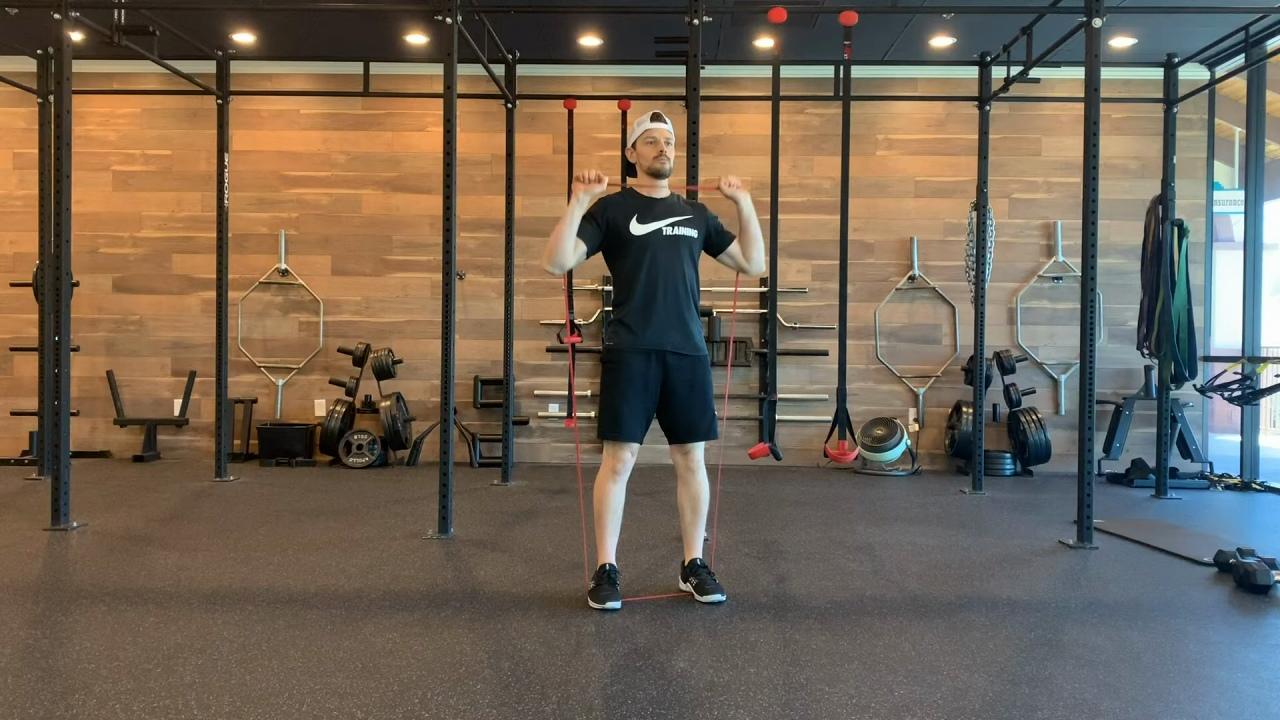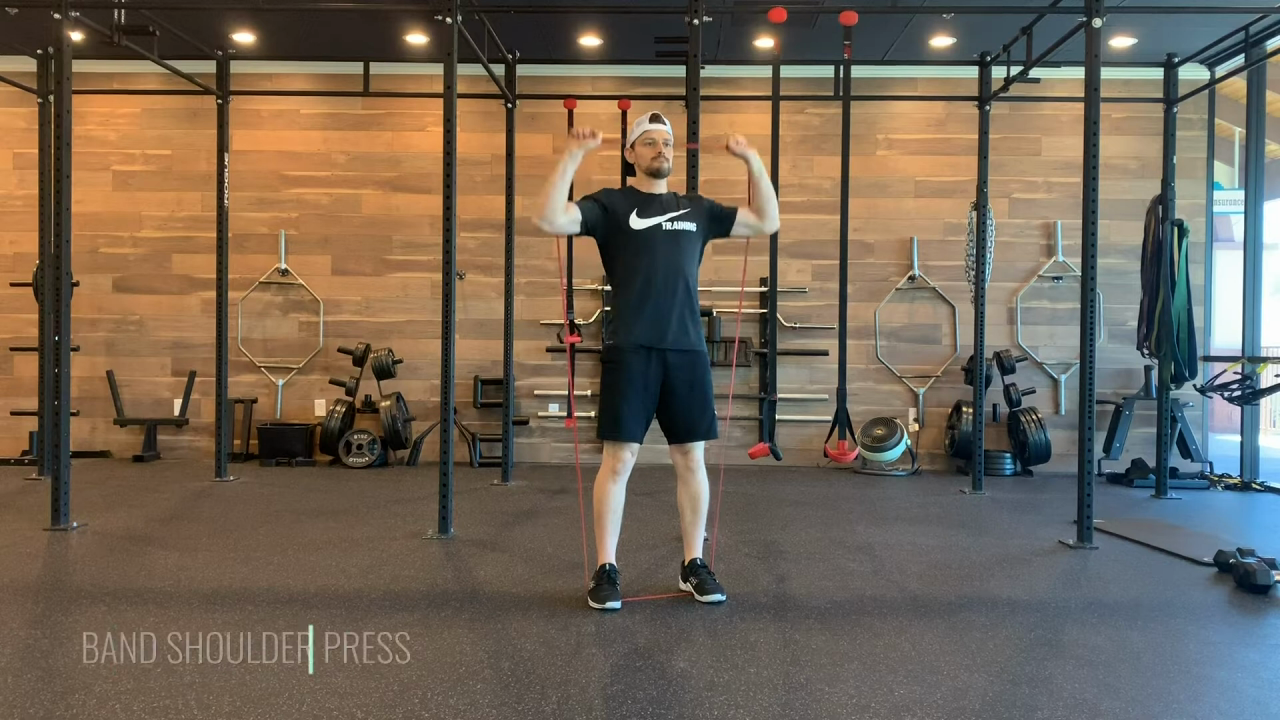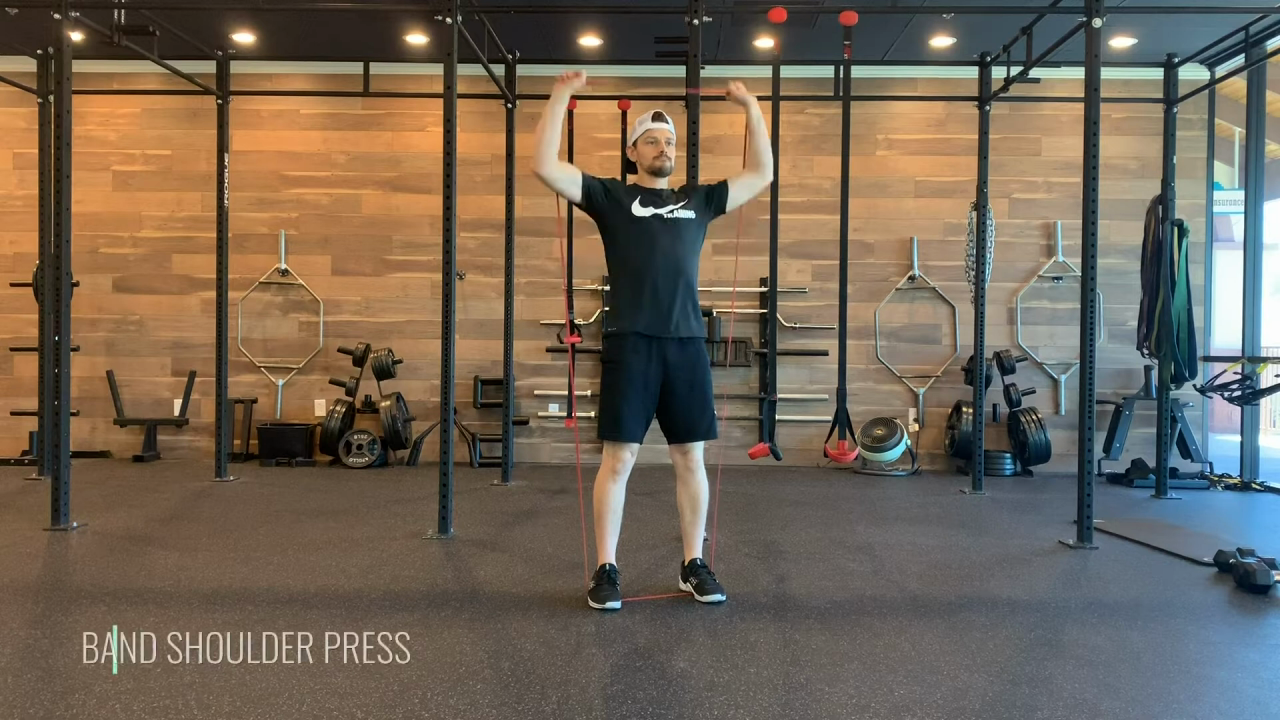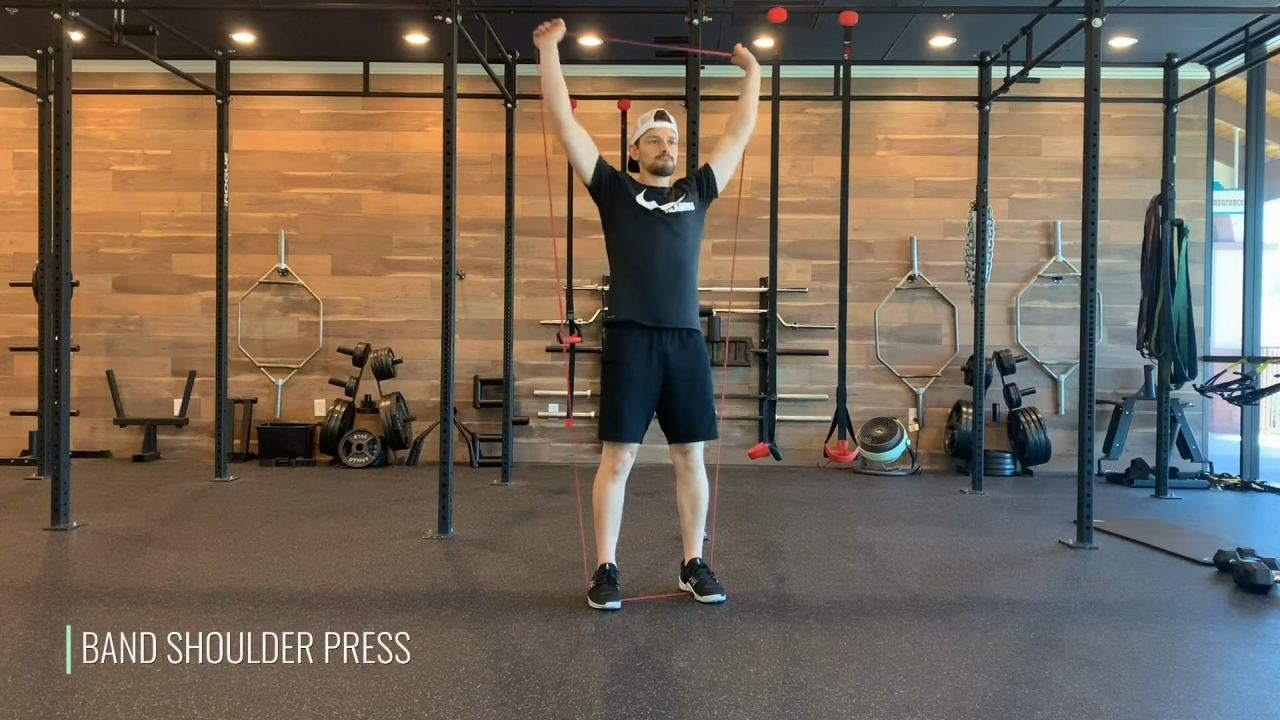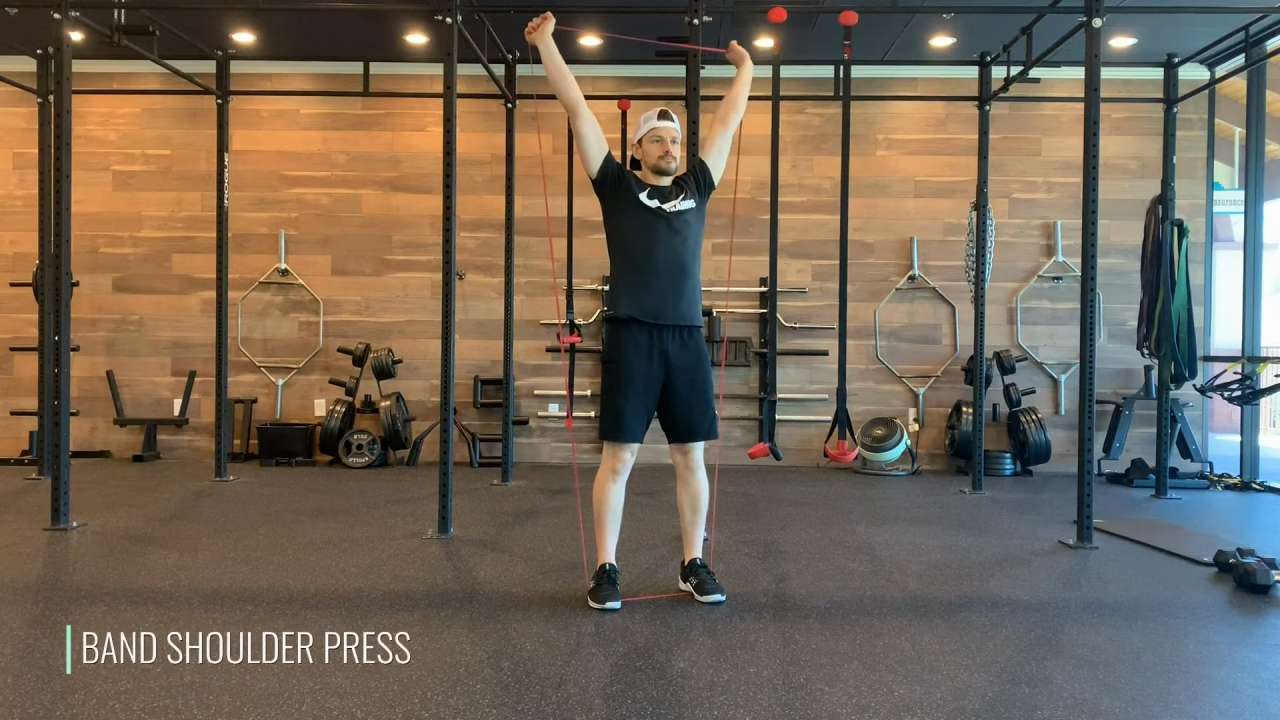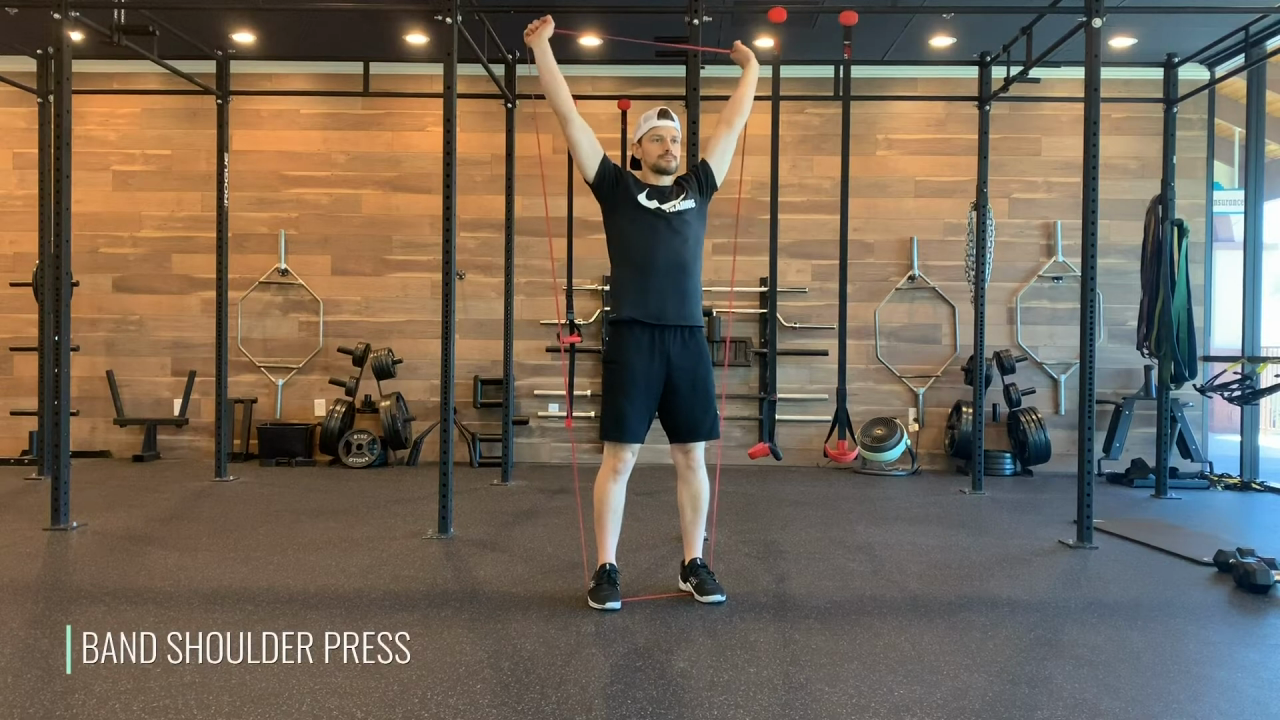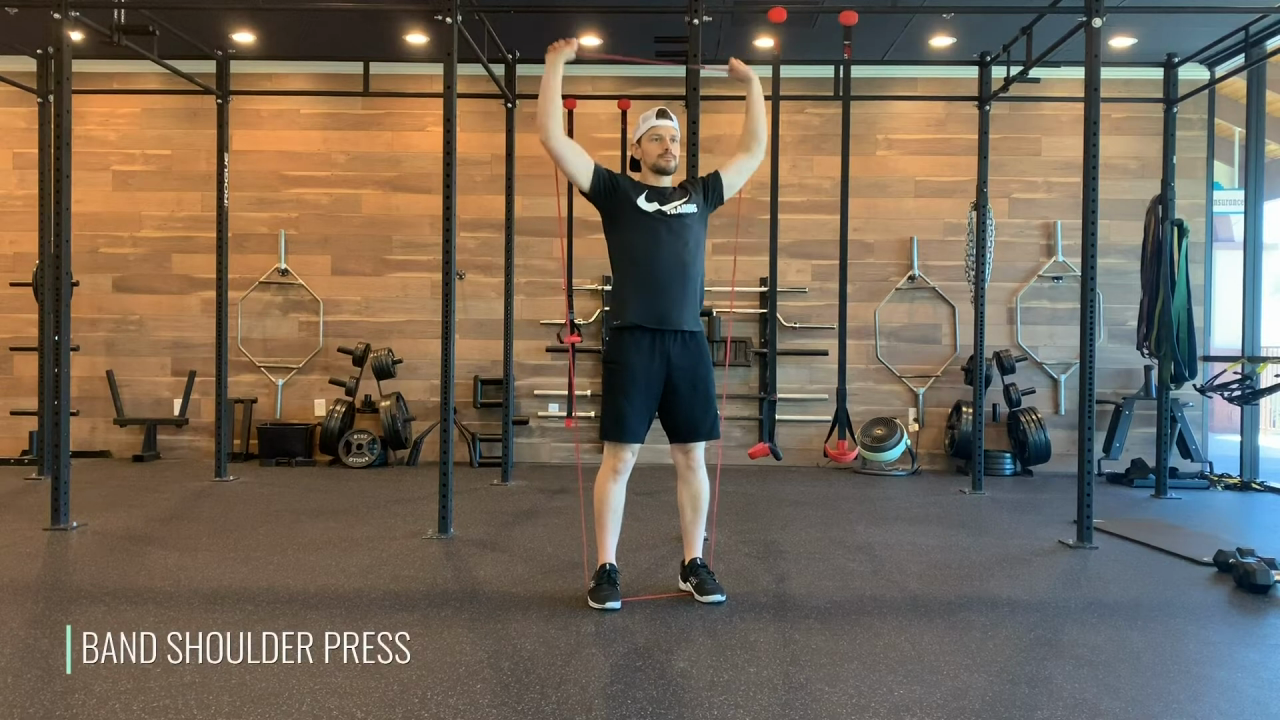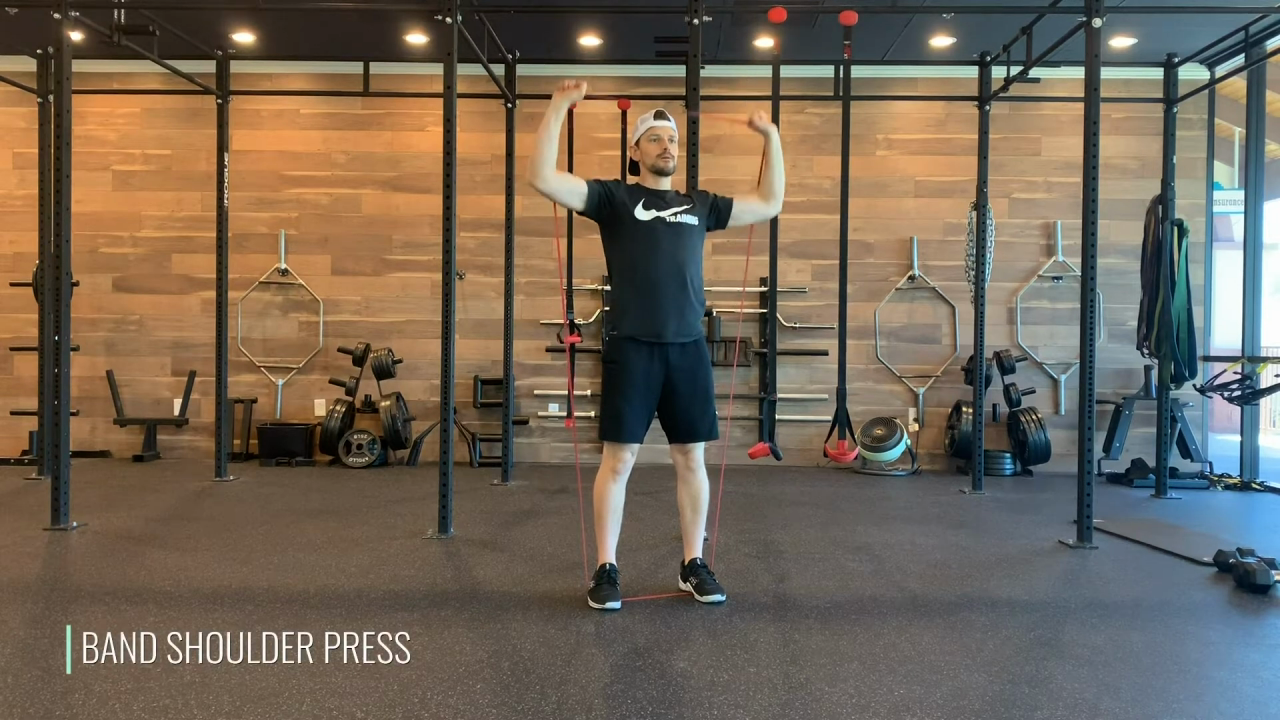
dt=0.2s
person 1, frame 1
left shoulder: (696, 213)
right shoulder: (610, 209)
left elbow: (754, 263)
right elbow: (556, 261)
left wrist: (745, 204)
right wrist: (576, 202)
left hip: (687, 351)
right hip: (630, 352)
left knee: (691, 458)
right knee: (618, 459)
left ankle: (694, 565)
right ankle: (606, 571)
person 1, frame 2
left shoulder: (698, 209)
right shoulder: (610, 205)
left elbow: (767, 221)
right elbow: (548, 218)
left wrist: (753, 160)
right wrist: (572, 154)
left hip: (687, 349)
right hip: (630, 349)
left knee: (690, 458)
right knee: (618, 458)
left ankle: (694, 565)
right ankle: (605, 570)
person 1, frame 3
left shoulder: (698, 201)
right shoulder: (611, 198)
left elbow: (759, 172)
right elbow: (546, 166)
left wrist: (751, 109)
right wrist: (560, 97)
left hip: (687, 344)
right hip: (631, 344)
left knee: (691, 457)
right knee: (618, 458)
left ankle: (694, 564)
right ankle: (605, 568)
person 1, frame 4
left shoulder: (696, 191)
right shoulder: (614, 190)
left elbow: (740, 132)
right elbow: (563, 120)
left wrist: (752, 73)
right wrist: (549, 51)
left hip: (686, 342)
right hip: (631, 342)
left knee: (691, 458)
right knee: (617, 458)
left ankle: (693, 564)
right ankle: (605, 569)
person 1, frame 5
left shoulder: (696, 188)
right shoulder: (617, 187)
left elbow: (728, 121)
right elbow: (577, 108)
left wrist: (744, 66)
right wrist: (545, 43)
left hip: (687, 340)
right hip: (632, 340)
left knee: (690, 457)
right knee: (618, 458)
left ankle: (692, 564)
right ankle: (605, 569)
person 1, frame 6
left shoulder: (696, 188)
right shoulder: (616, 187)
left elbow: (732, 125)
right elbow: (568, 116)
left wrist: (748, 68)
right wrist: (541, 47)
left hip: (688, 341)
right hip: (633, 341)
left knee: (691, 457)
right knee: (619, 458)
left ankle: (693, 564)
right ankle: (605, 569)
person 1, frame 7
left shoulder: (699, 195)
right shoulder: (616, 191)
left elbow: (754, 152)
right elbow: (552, 140)
left wrist: (752, 88)
right wrist: (555, 66)
left hip: (689, 344)
right hip: (633, 342)
left knee: (691, 457)
right knee: (619, 458)
left ankle: (693, 563)
right ankle: (606, 568)
person 1, frame 8
left shoulder: (698, 204)
right shoulder: (614, 196)
left elbow: (770, 203)
right elbow: (542, 179)
left wrist: (770, 137)
right wrist: (558, 106)
left hip: (688, 348)
right hip: (631, 347)
left knee: (690, 458)
right knee: (618, 458)
left ankle: (693, 564)
right ankle: (606, 570)
